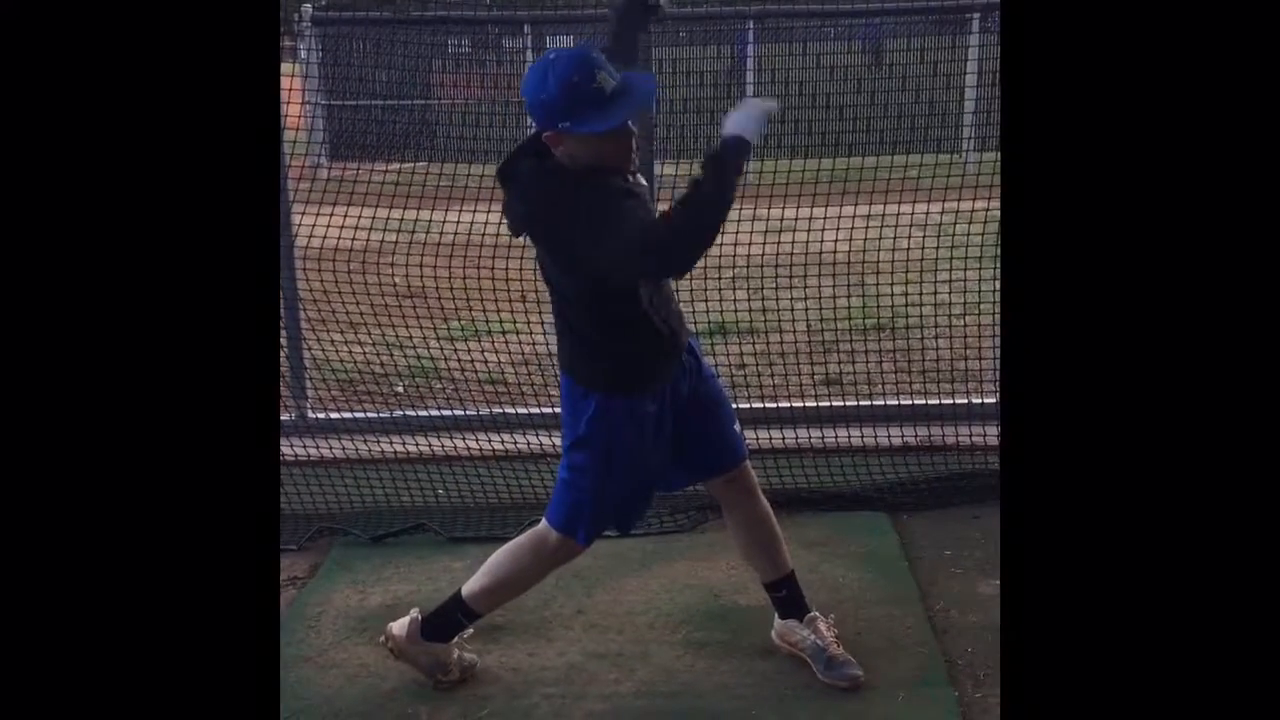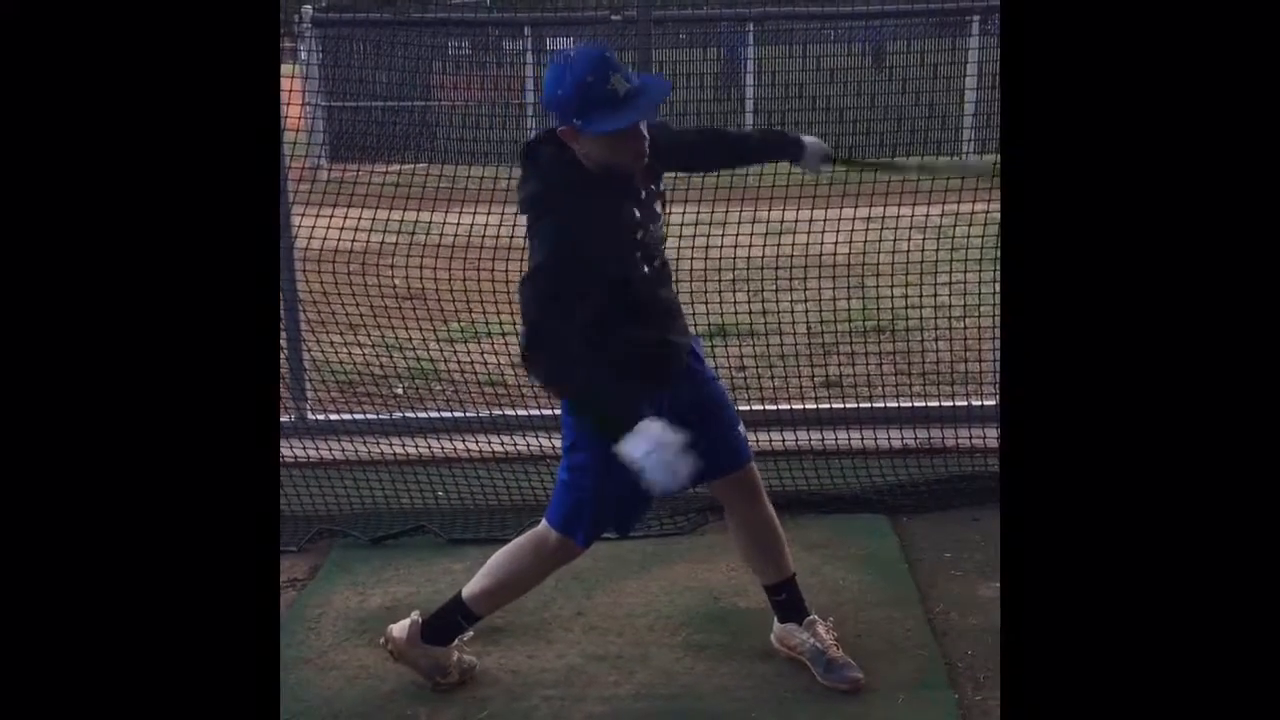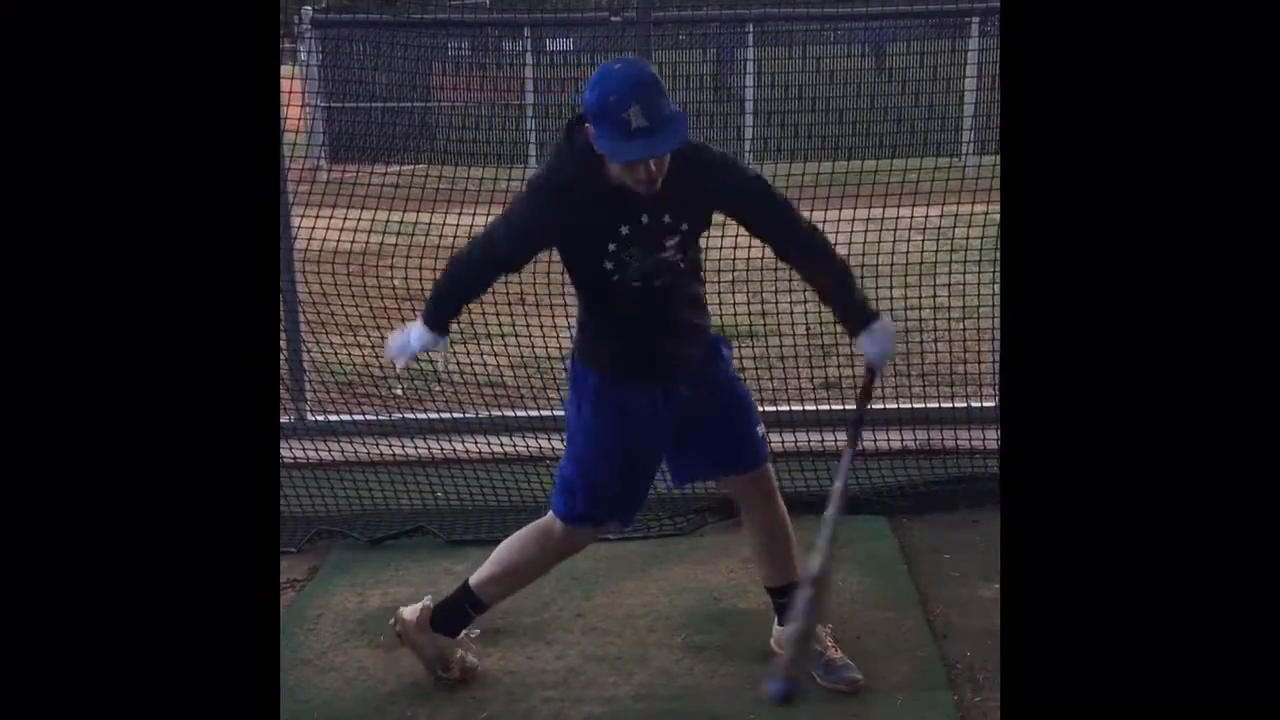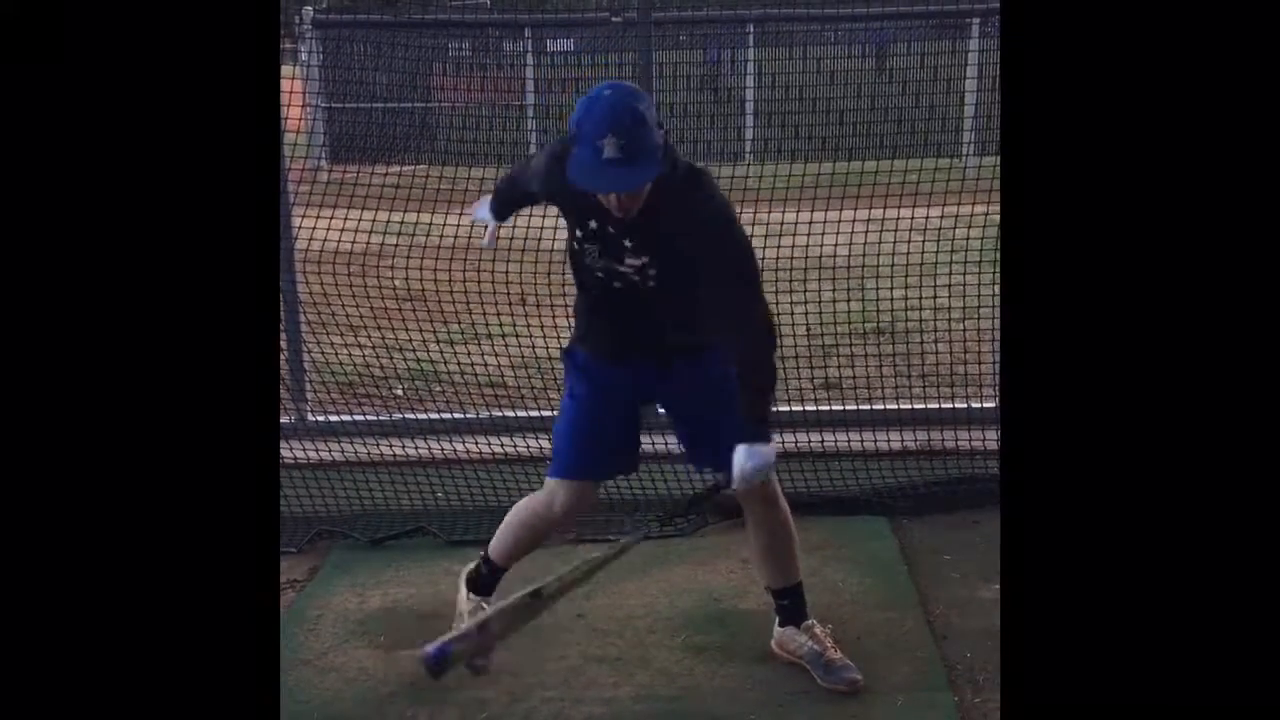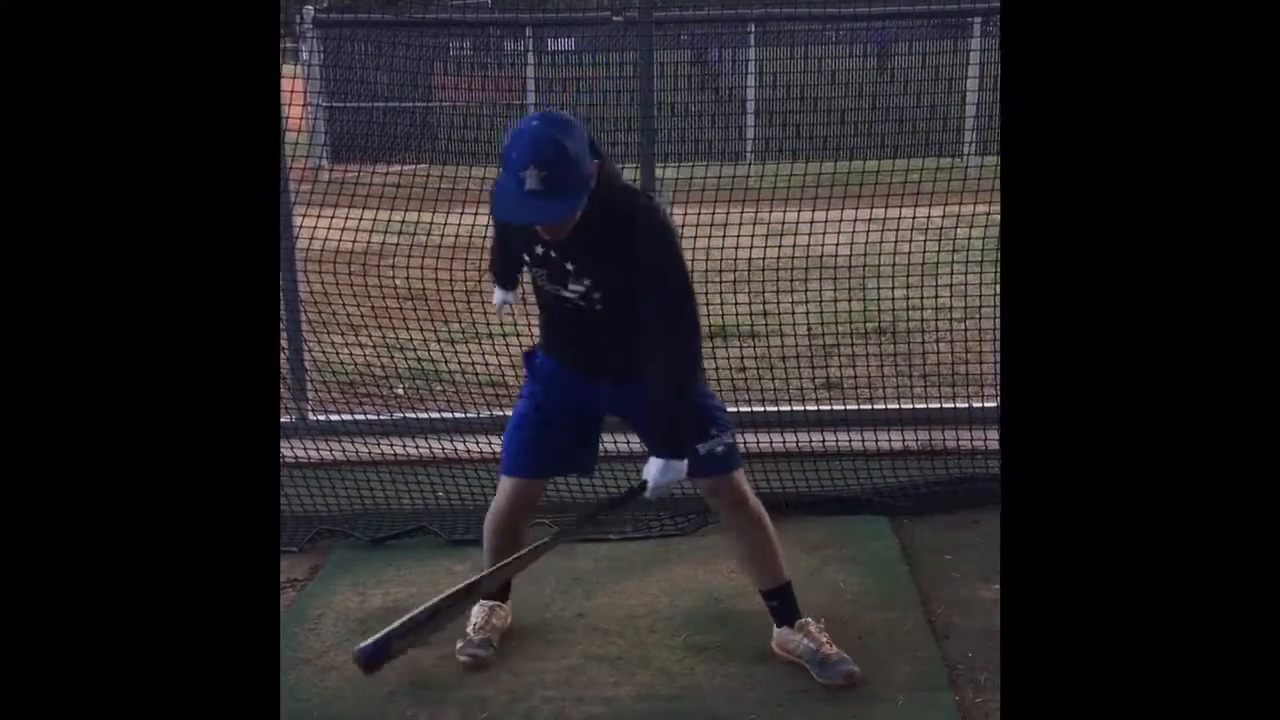
dt=0.2s
person 1, frame 1
left shoulder: (585, 156)
right shoulder: (569, 206)
right elbow: (672, 251)
right wrist: (734, 139)
left hip: (669, 357)
right hip: (614, 388)
left knee: (737, 482)
right knee: (568, 535)
left ankle: (793, 619)
right ankle: (424, 631)
person 1, frame 2
left shoulder: (636, 144)
right shoulder: (564, 212)
left elbow: (699, 145)
right elbow: (546, 344)
left wrist: (786, 145)
right wrist: (628, 430)
left hip: (673, 357)
right hip: (608, 388)
left knee: (743, 485)
right knee: (566, 536)
left ankle: (794, 624)
right ankle: (425, 634)
person 1, frame 3
left shoulder: (706, 171)
right shoulder: (566, 185)
left elbow: (791, 233)
right elbow: (491, 251)
left wrist: (858, 316)
right wrist: (430, 323)
left hip: (693, 357)
right hip: (610, 375)
left knee: (756, 485)
right knee: (572, 528)
left ankle: (794, 627)
right ankle: (435, 621)
person 1, frame 4
left shoulder: (700, 204)
right shoulder: (565, 166)
left elbow: (746, 317)
right elbow: (529, 175)
left wrist: (756, 429)
right wrist: (495, 206)
left hip: (694, 355)
right hip: (603, 356)
left knee: (759, 484)
right knee: (566, 498)
left ankle: (794, 626)
right ankle: (478, 586)
person 1, frame 5
left shoulder: (639, 226)
right shoulder: (518, 204)
left elbow: (674, 337)
left wrist: (668, 443)
right wrist: (502, 282)
left hip: (652, 367)
right hip: (564, 363)
left knee: (729, 489)
right knee: (514, 494)
left ankle: (791, 626)
right ankle: (490, 603)
